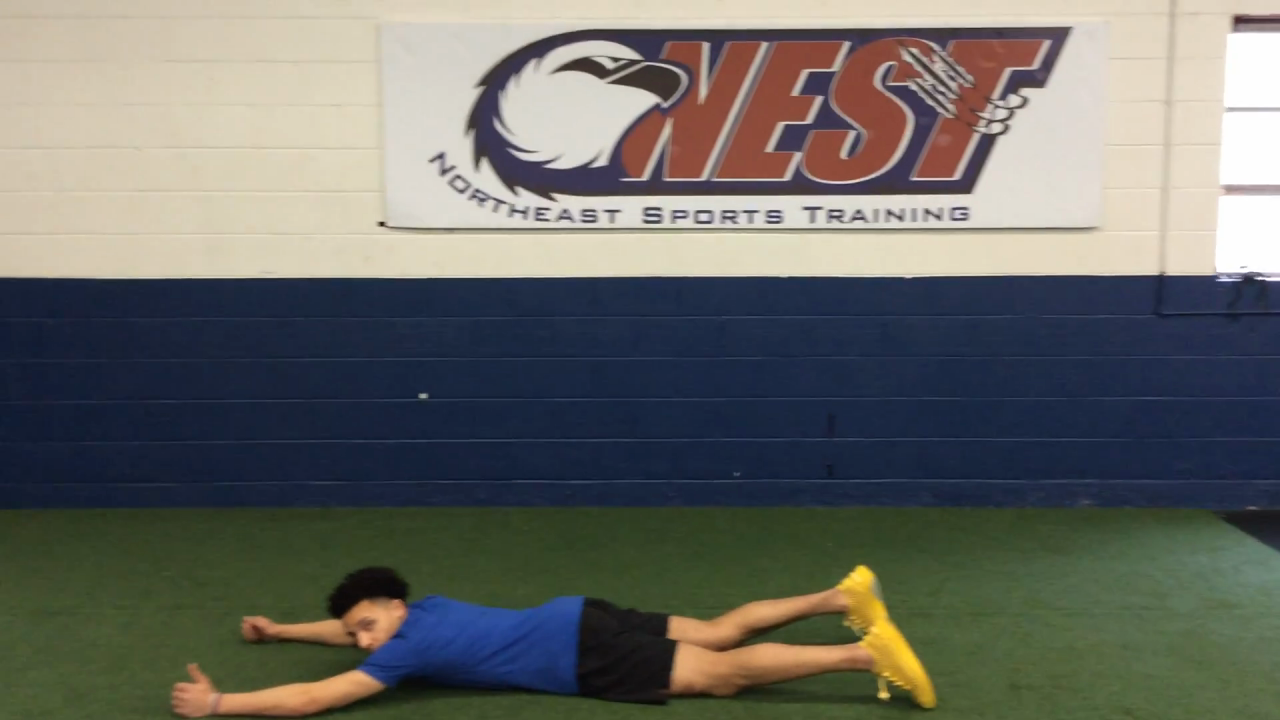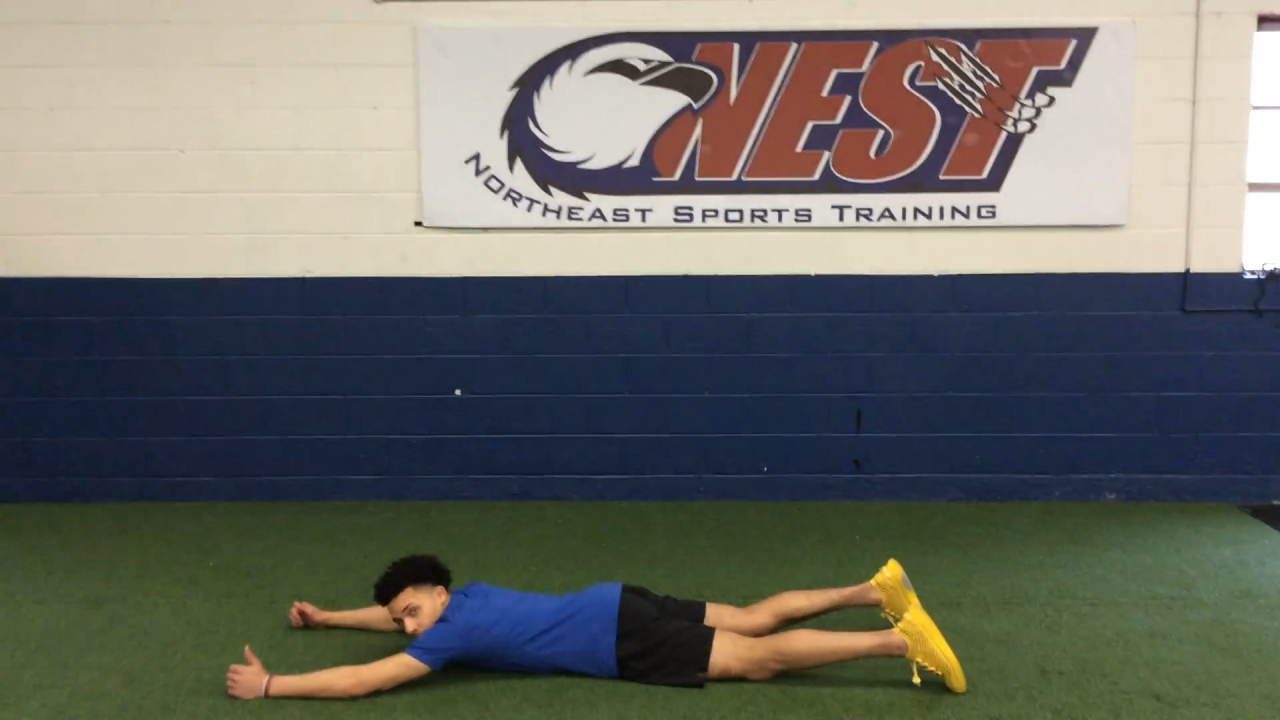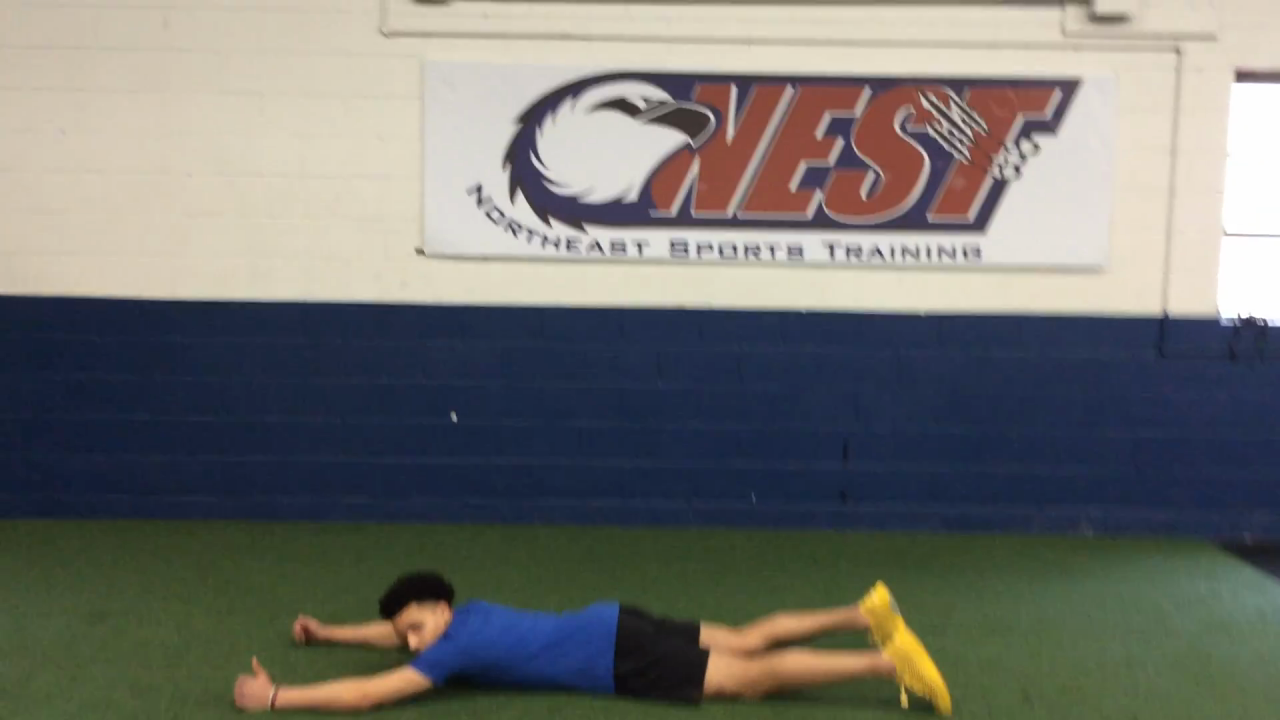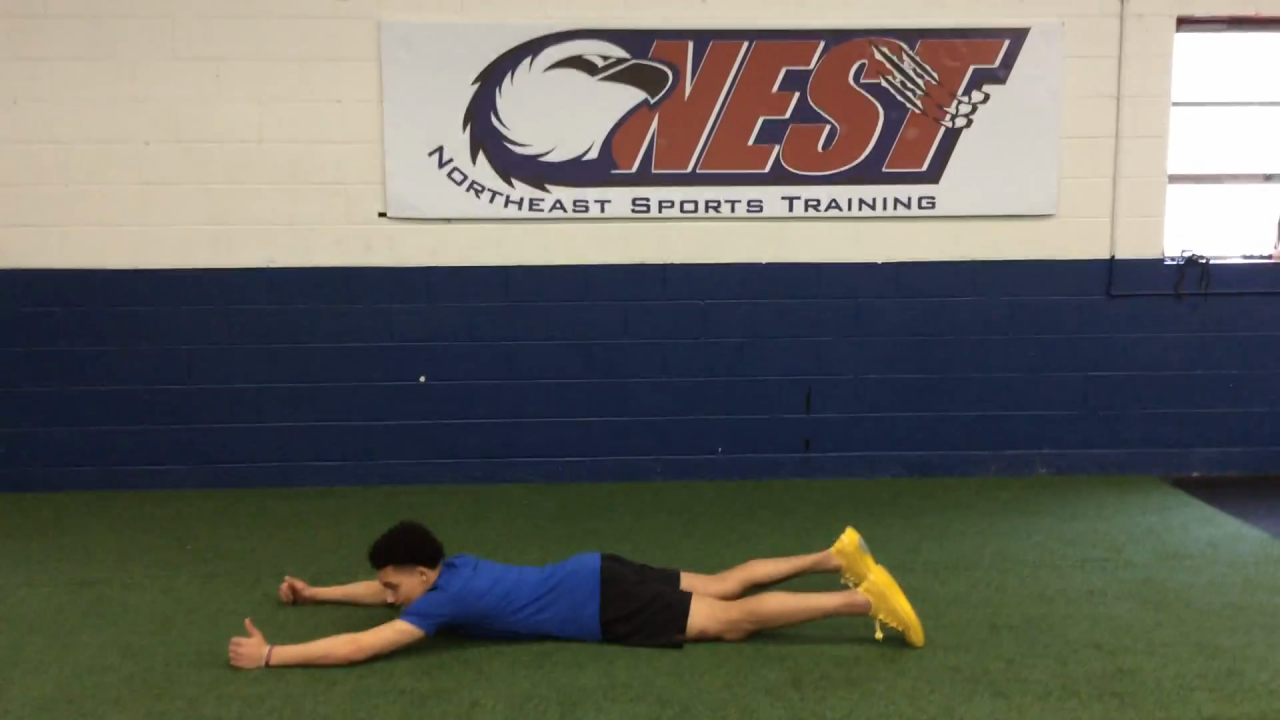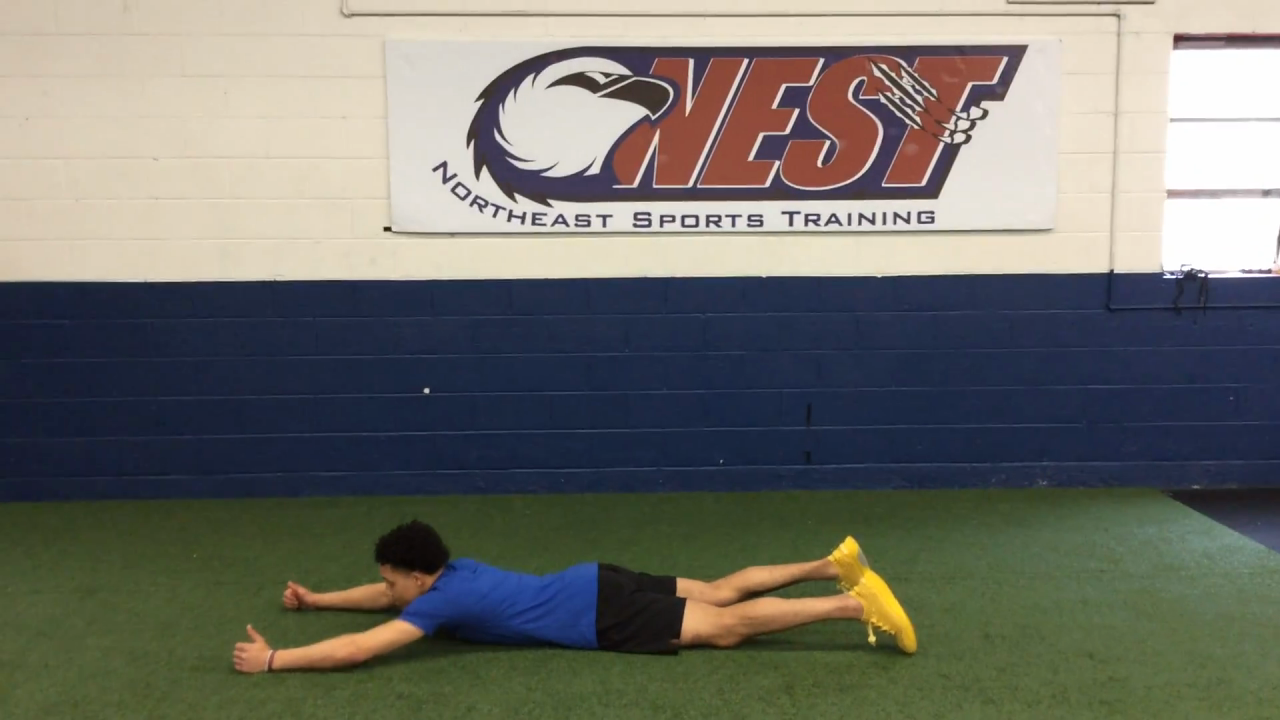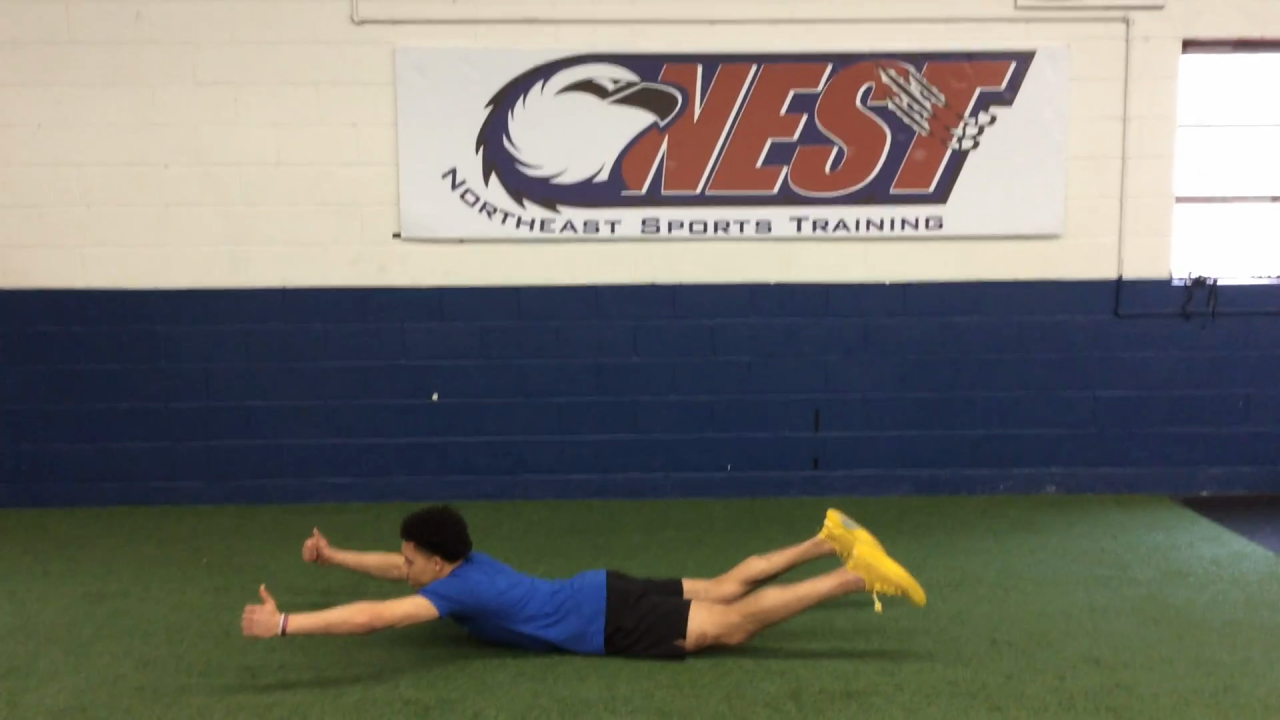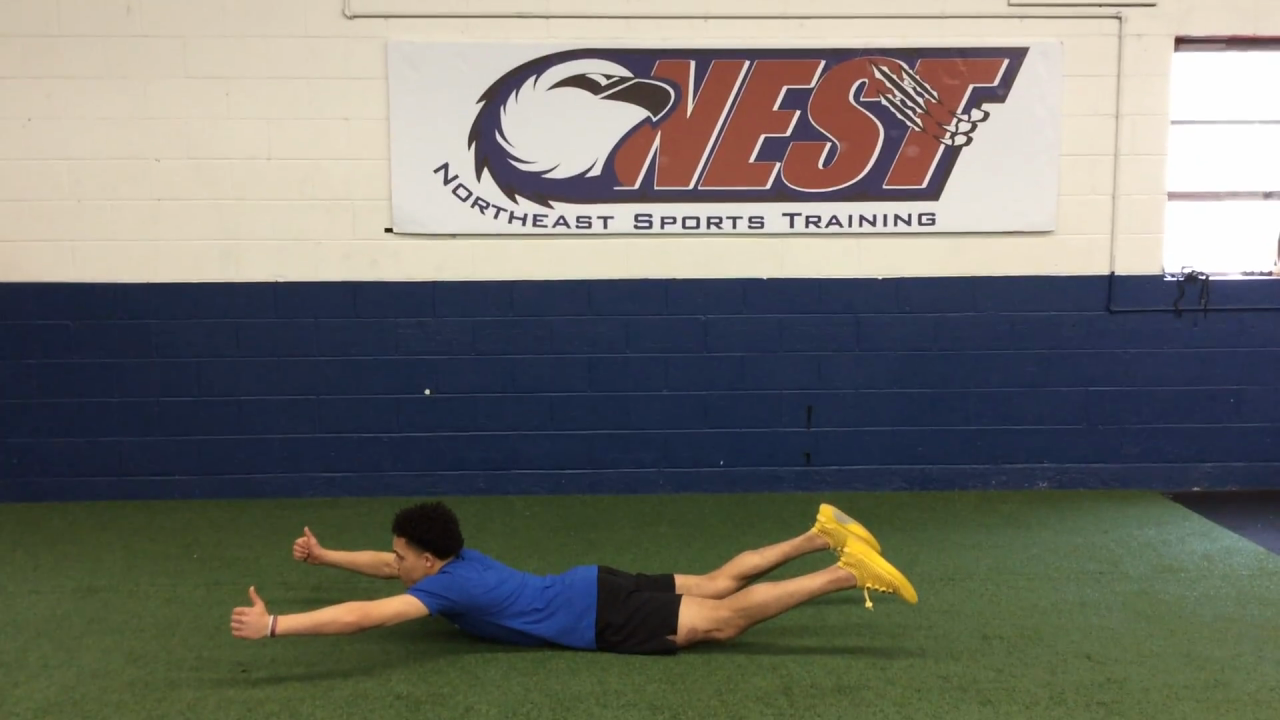
dt=0.7s
person 1, frame 1
left shoulder: (410, 646)
right shoulder: (423, 611)
right elbow: (355, 628)
right wrist: (281, 628)
left hip: (583, 657)
right hip: (580, 623)
right knee: (719, 633)
left ankle: (865, 653)
right ankle: (843, 596)
person 1, frame 2
left shoulder: (453, 630)
right shoulder: (463, 597)
left elbow: (358, 683)
right elbow: (398, 613)
left wrist: (269, 686)
right wrist: (326, 617)
left hip: (621, 642)
right hip: (618, 608)
left knee: (757, 658)
right knee: (755, 620)
left ankle: (897, 639)
right ankle: (873, 589)
person 1, frame 3
left shoulder: (455, 647)
right shoulder: (465, 615)
right elbow: (396, 630)
right wrist: (328, 631)
left hip: (619, 660)
right hip: (615, 630)
right knee: (745, 640)
left ankle: (887, 662)
right ankle: (863, 614)
person 1, frame 4
left shoulder: (443, 599)
right shoulder: (447, 567)
left elbow: (357, 648)
right elbow: (383, 588)
left wrist: (270, 656)
right wrist: (313, 592)
left hip: (602, 608)
right hip: (597, 577)
left knee: (731, 620)
right knee: (724, 587)
left ankle: (861, 598)
right ankle: (835, 557)
person 1, frame 5
left shoulder: (440, 602)
right shoulder: (448, 570)
left elbow: (359, 649)
right elbow: (385, 595)
left wrist: (273, 659)
right wrist: (317, 599)
left hip: (599, 617)
right hip: (594, 587)
left knee: (725, 627)
right knee: (721, 591)
left ankle: (855, 603)
right ankle: (832, 565)
person 1, frame 6
left shoulder: (455, 590)
right shoulder: (465, 560)
left elbow: (371, 617)
right elbow: (401, 570)
left wrist: (283, 623)
right wrist: (333, 555)
left hip: (609, 624)
right hip: (604, 595)
left knee: (733, 626)
right knee: (724, 590)
left ankle: (855, 574)
right ankle: (826, 540)
person 1, frame 7
left shoulder: (445, 587)
right shoulder: (457, 556)
left elbow: (360, 616)
right elbow: (391, 566)
left wrist: (273, 625)
right wrist: (325, 555)
left hip: (601, 617)
right hip: (595, 589)
left knee: (725, 621)
right knee: (718, 584)
left ankle: (849, 573)
right ankle: (820, 534)
